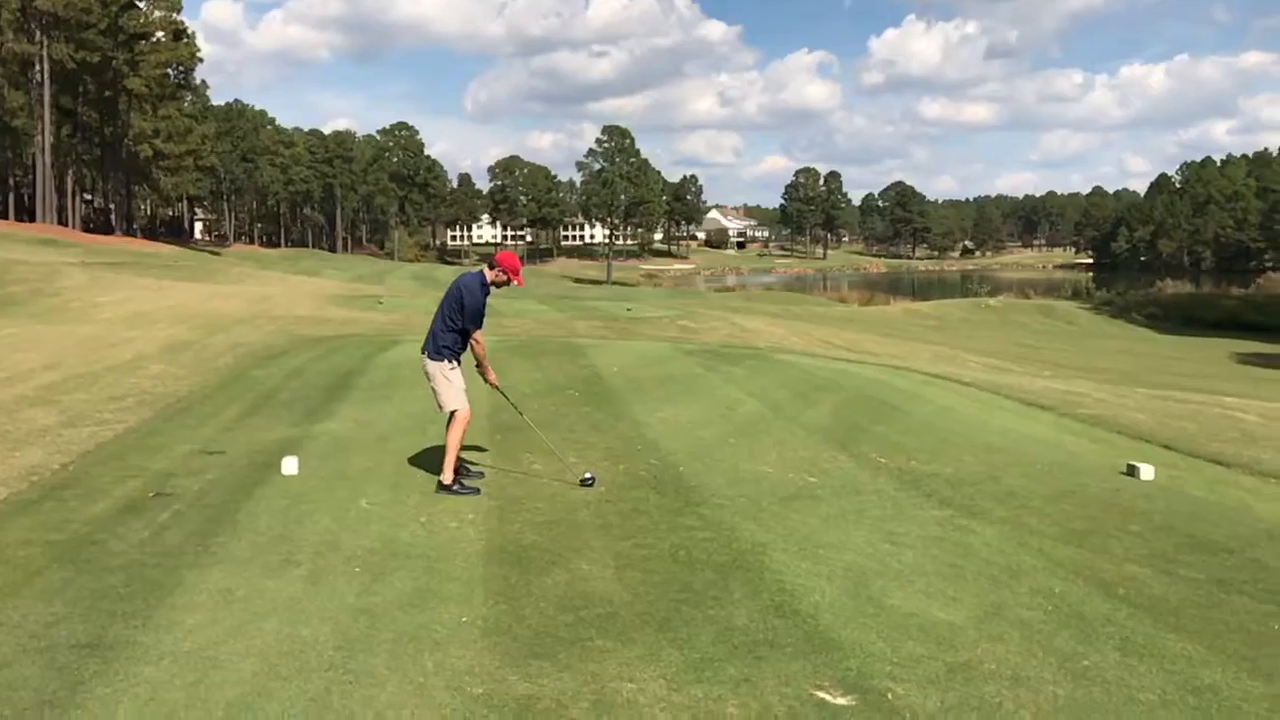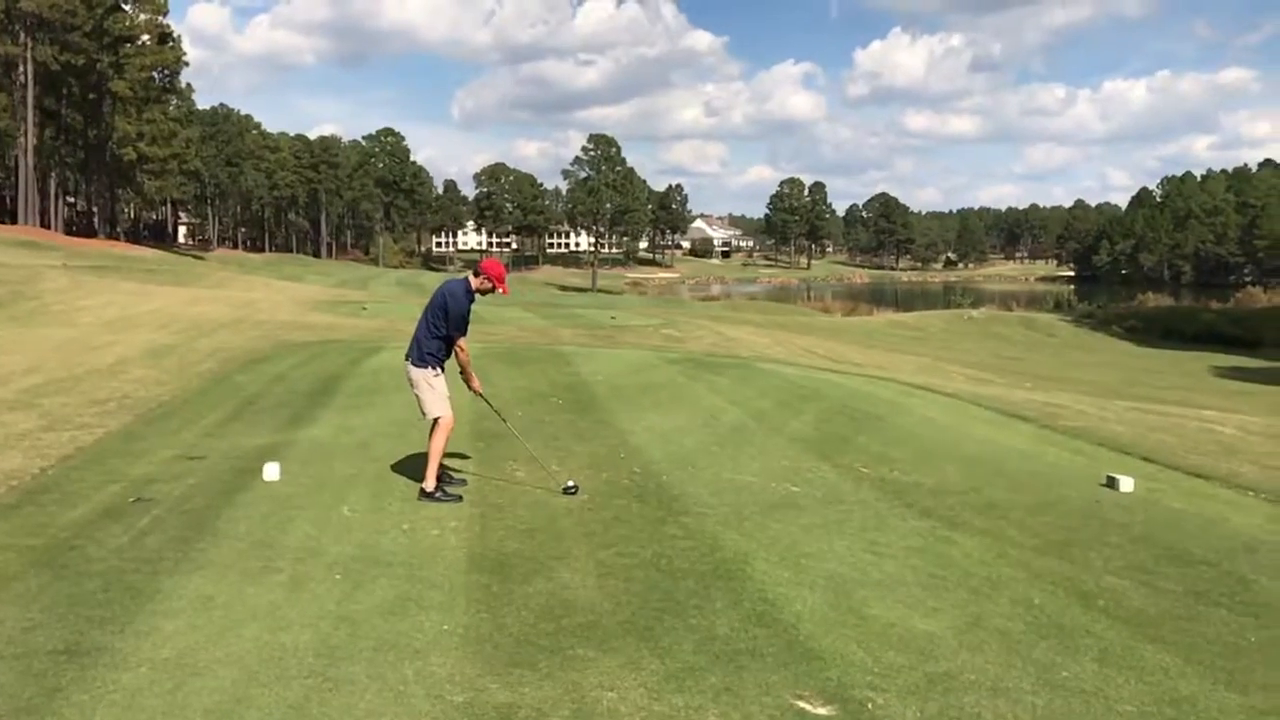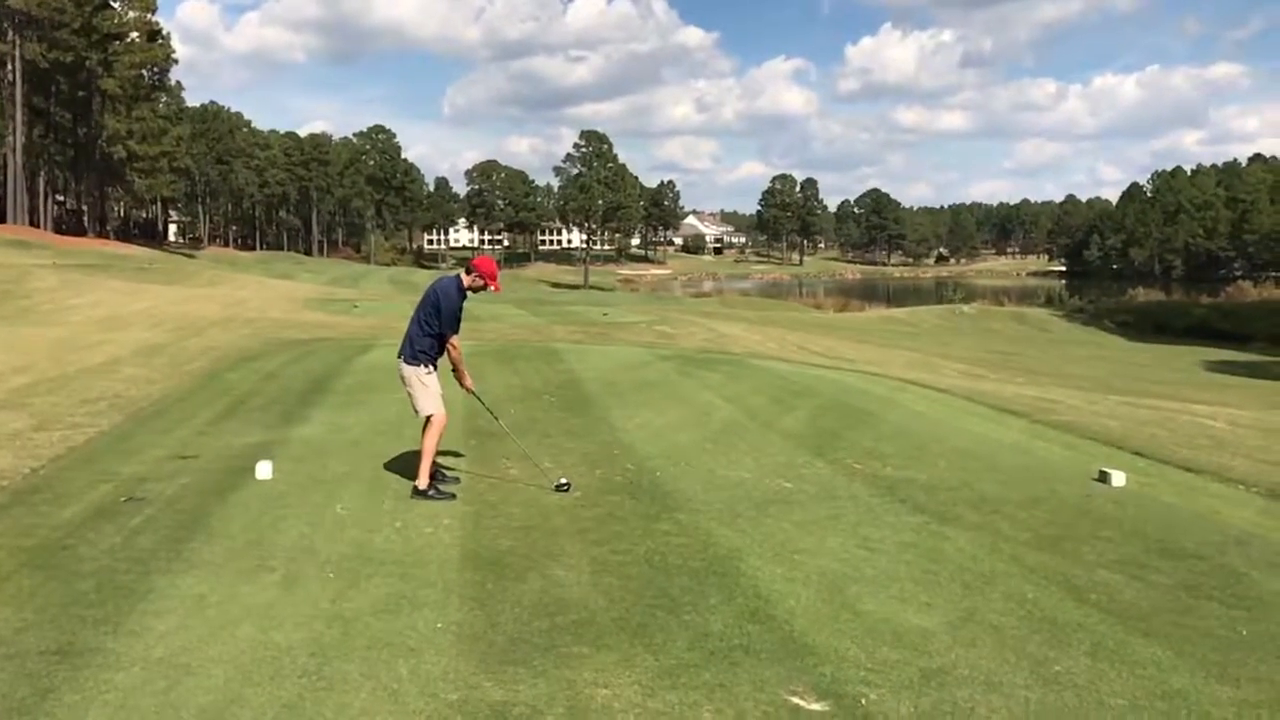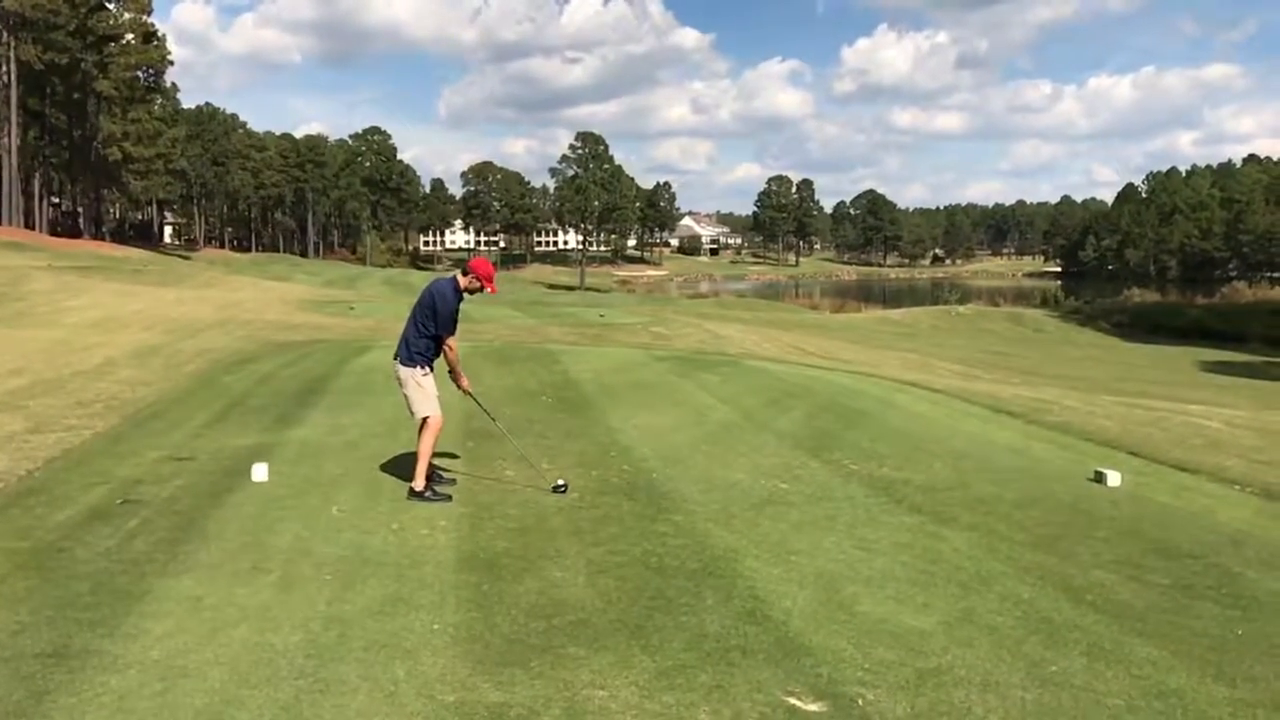
dt=0.3s
person 1, frame 1
left shoulder: (472, 280)
right shoulder: (474, 290)
right elbow: (475, 339)
left wrist: (482, 365)
right wrist: (486, 370)
left hip: (444, 354)
right hip: (441, 357)
left knee: (457, 412)
right knee: (462, 414)
left ankle: (453, 465)
right ankle: (447, 479)
person 1, frame 2
left shoulder: (457, 287)
right shoulder: (459, 296)
right elbow: (459, 346)
left wrist: (466, 373)
right wrist: (471, 377)
left hip: (428, 361)
right hip: (425, 364)
left knee: (440, 419)
right knee: (445, 421)
left ankle: (436, 472)
right ankle: (429, 486)
person 1, frame 3
left shoulder: (449, 285)
right shoulder: (450, 294)
right elbow: (451, 343)
left wrist: (459, 370)
right wrist: (463, 375)
left hip: (421, 359)
right hip: (417, 362)
left knee: (433, 417)
right knee: (438, 419)
left ankle: (429, 470)
right ankle: (422, 484)
person 1, frame 4
left shoulder: (445, 286)
right shoulder: (447, 296)
right elbow: (448, 344)
left wrist: (454, 372)
right wrist: (459, 376)
left hip: (416, 360)
right hip: (414, 364)
left knee: (429, 418)
right knee: (434, 420)
left ankle: (426, 471)
right ankle: (418, 486)
